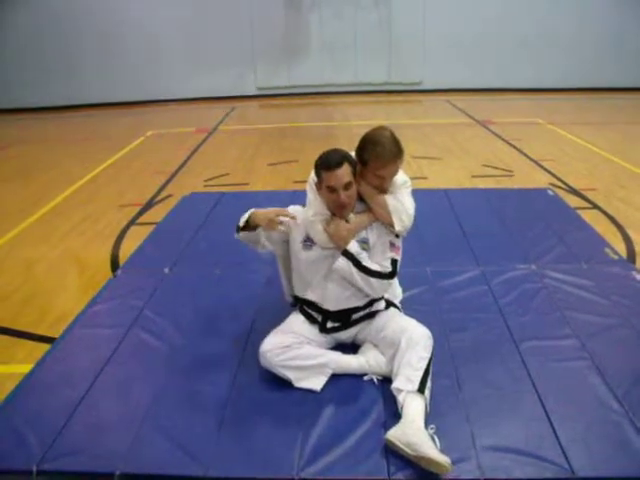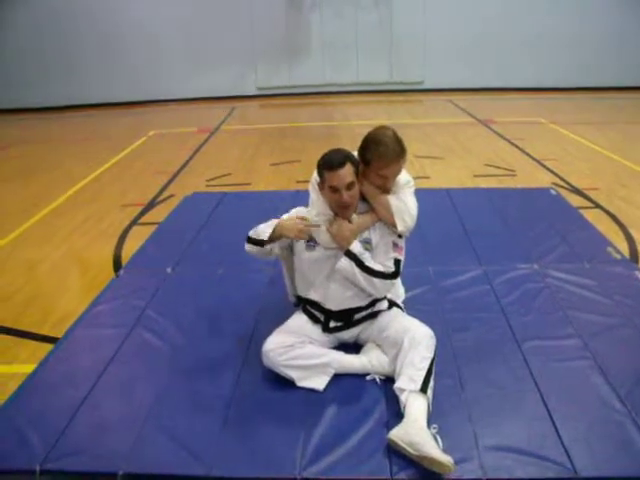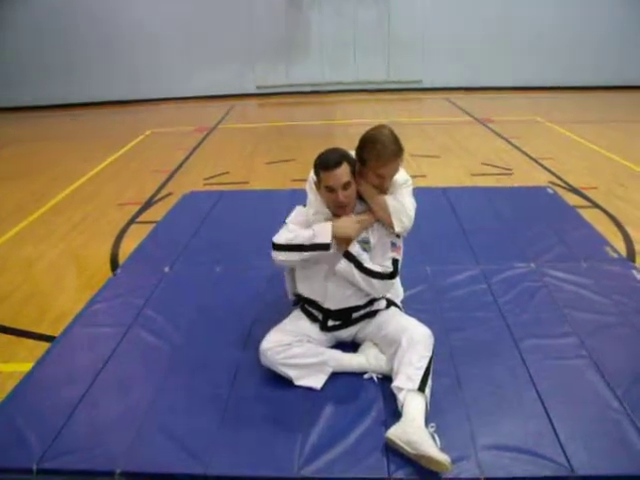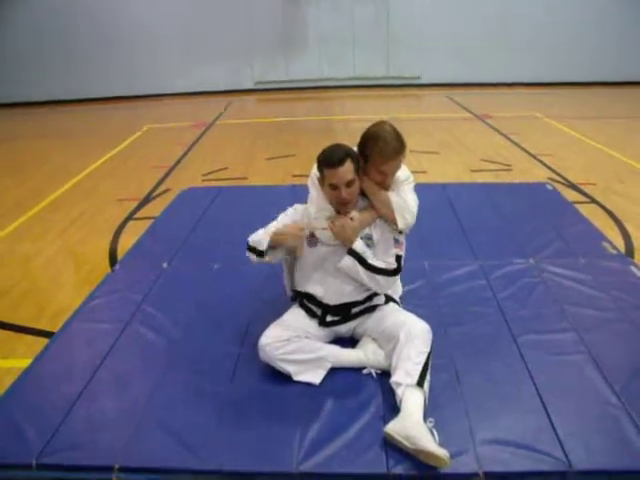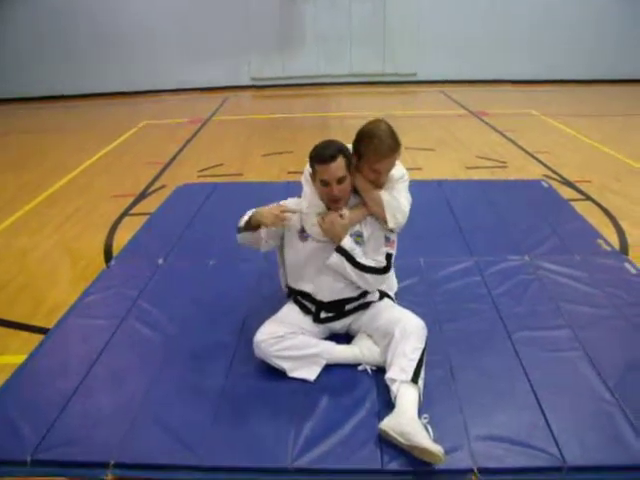
dt=0.3s
person 1, frame 1
left shoulder: (378, 223)
right shoulder: (300, 218)
left elbow: (380, 285)
right elbow: (255, 238)
left wrist: (347, 246)
right wrist: (254, 218)
left hip: (369, 314)
right hip: (316, 317)
left knee: (418, 337)
right knee: (271, 353)
left ankle: (412, 426)
right ankle: (370, 363)
person 1, frame 2
left shoulder: (381, 223)
right shoulder: (305, 217)
left elbow: (383, 284)
right elbow: (254, 243)
left wrist: (350, 246)
right wrist: (279, 229)
left hip: (372, 314)
right hip: (318, 317)
left knee: (421, 337)
right knee: (273, 352)
left ankle: (414, 426)
right ankle: (372, 361)
person 1, frame 3
left shoulder: (379, 222)
right shoulder: (306, 215)
left elbow: (382, 284)
right elbow: (280, 250)
left wrist: (349, 248)
right wrist: (333, 230)
left hip: (368, 313)
right hip: (316, 316)
left knee: (419, 336)
right knee: (271, 350)
left ankle: (412, 424)
right ankle: (370, 361)
person 1, frame 4
left shoulder: (381, 217)
right shoulder: (303, 214)
left elbow: (387, 280)
right elbow: (257, 247)
left wrist: (353, 243)
right wrist: (273, 238)
left hip: (368, 309)
right hip: (314, 311)
left knee: (418, 331)
right knee: (270, 346)
left ankle: (411, 419)
right ankle: (368, 355)
person 1, frame 5
left shoulder: (373, 214)
right shoulder: (296, 209)
left elbow: (375, 278)
right elbow: (253, 238)
left wrist: (342, 241)
right wrist: (256, 217)
left hip: (362, 305)
right hip: (309, 307)
left knee: (412, 328)
right knee: (265, 343)
left ankle: (406, 415)
right ankle: (363, 352)
